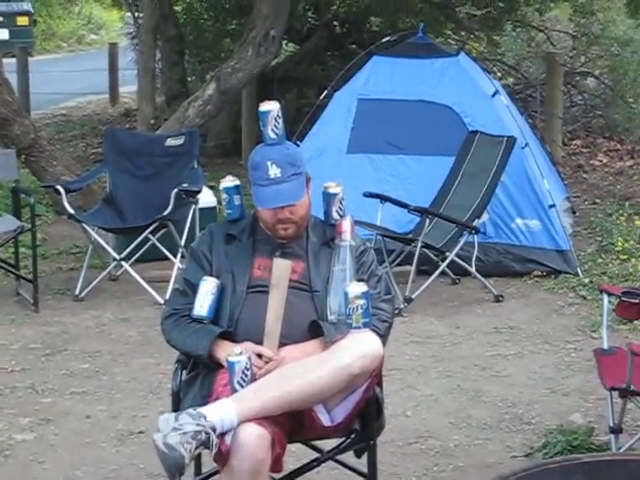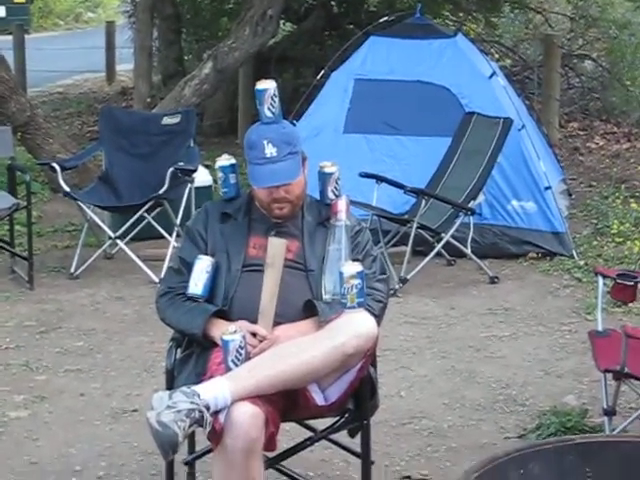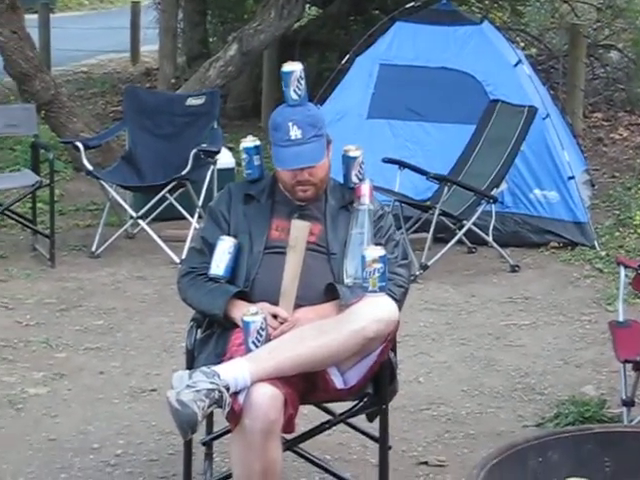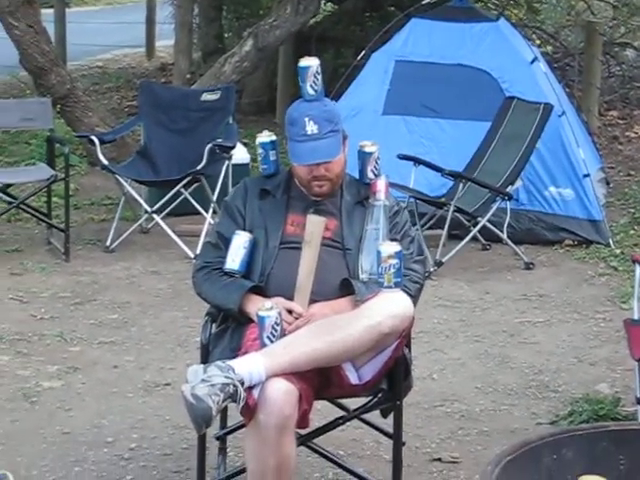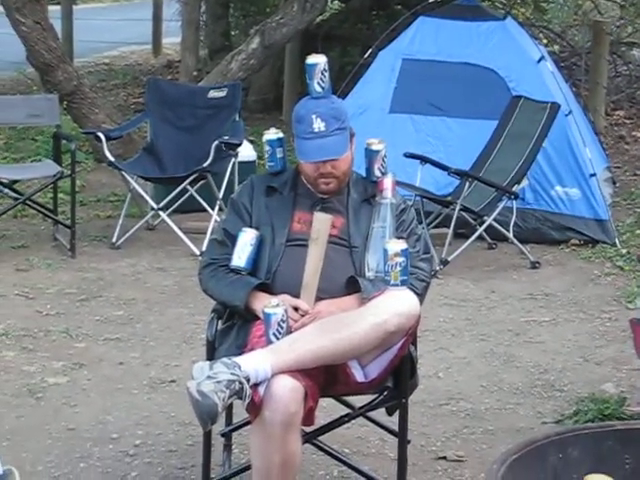
dt=0.3s
person 1, frame 1
right shoulder: (219, 241)
left elbow: (378, 317)
right elbow: (176, 318)
left wrist: (308, 352)
right wrist: (225, 350)
left hip: (325, 386)
left knee: (366, 348)
right knee: (248, 443)
left ankle: (208, 421)
person 1, frame 2
right shoulder: (213, 220)
left elbow: (373, 297)
right elbow: (171, 297)
left wrist: (302, 331)
right wrist: (220, 328)
left hip: (319, 367)
right hip: (238, 360)
left knee: (360, 328)
right knee: (241, 421)
left ankle: (201, 398)
person 1, frame 3
right shoulder: (237, 201)
left elbow: (395, 282)
right elbow: (192, 277)
left wrist: (324, 313)
right wrist: (239, 309)
left hip: (337, 352)
right hip: (259, 343)
left knee: (382, 312)
right knee: (261, 404)
left ankle: (220, 380)
person 1, frame 4
right shoulder: (252, 196)
left elbow: (410, 277)
right elbow: (207, 271)
left wrist: (340, 309)
right wrist: (254, 304)
left hip: (353, 348)
right hip: (271, 337)
left knee: (397, 309)
right knee: (275, 398)
left ankle: (236, 374)
person 1, frame 5
right shoulder: (259, 193)
left elbow: (417, 276)
right elbow: (213, 268)
left wrist: (345, 307)
right wrist: (260, 300)
left hip: (359, 344)
right hip: (277, 335)
left knee: (403, 307)
right knee: (281, 396)
left ankle: (242, 371)
